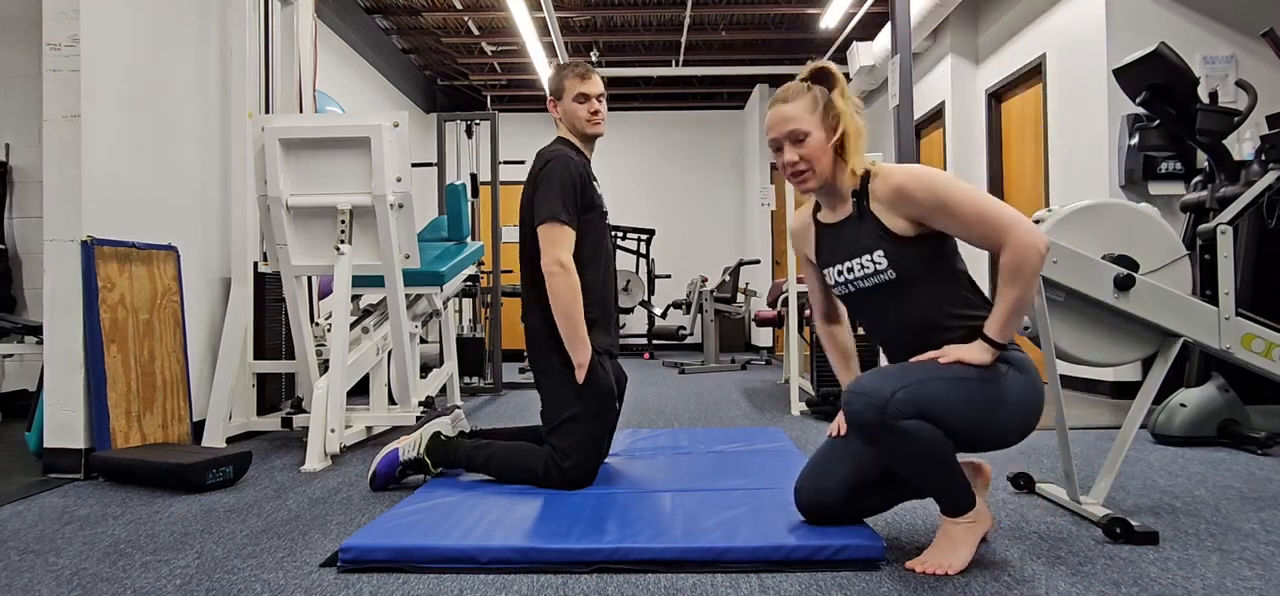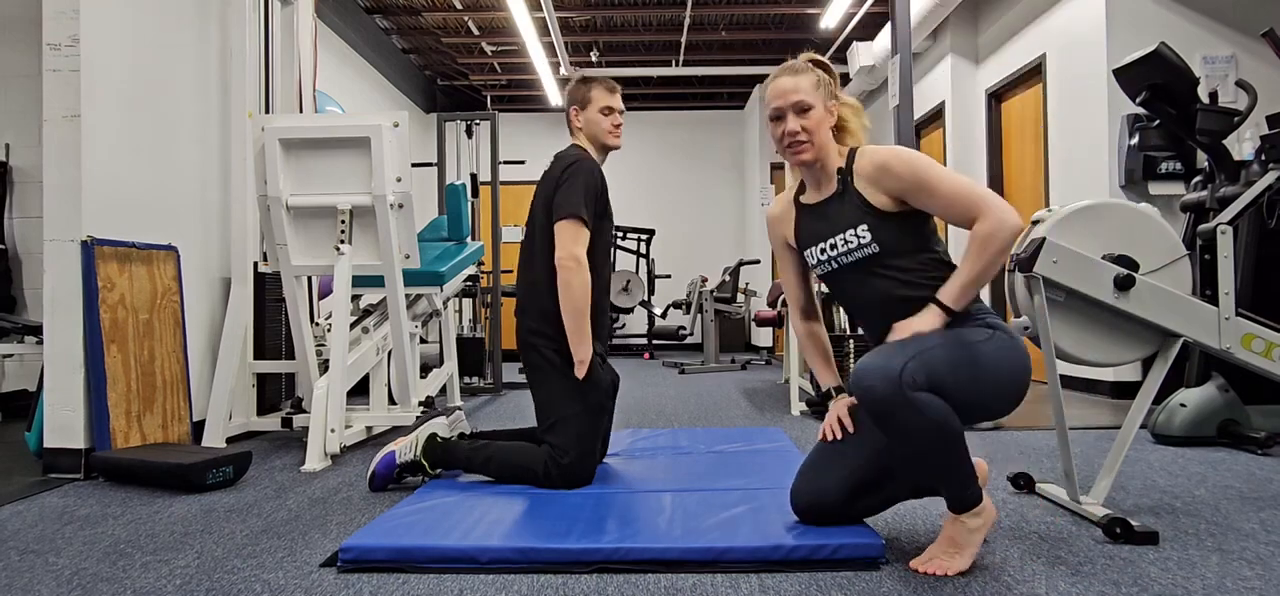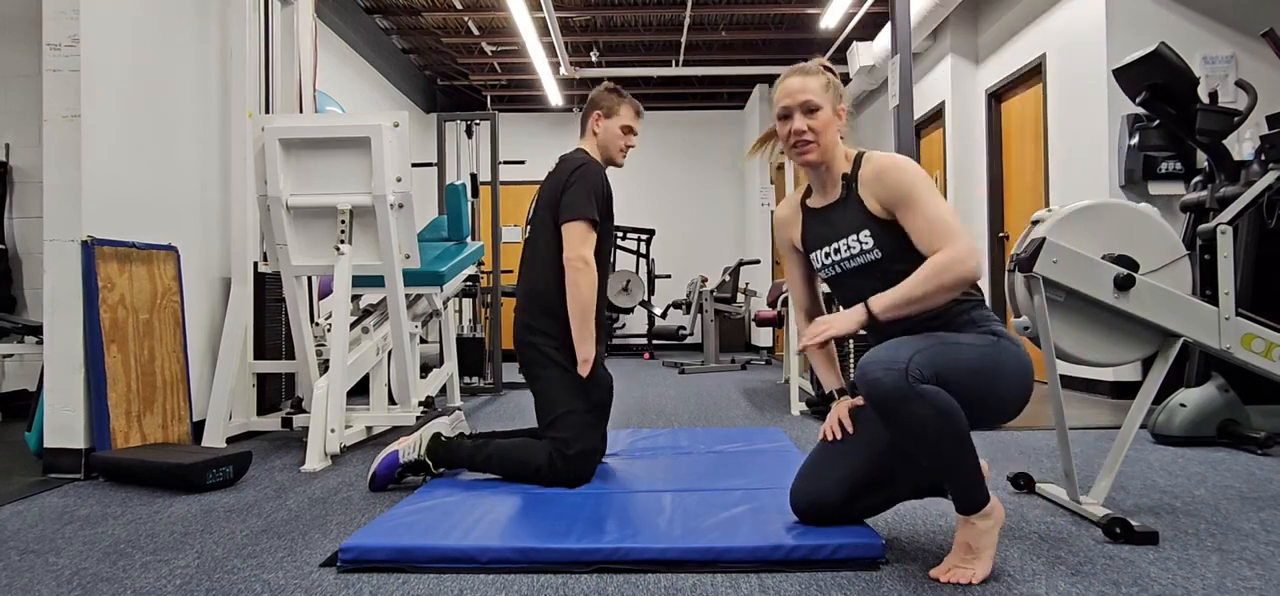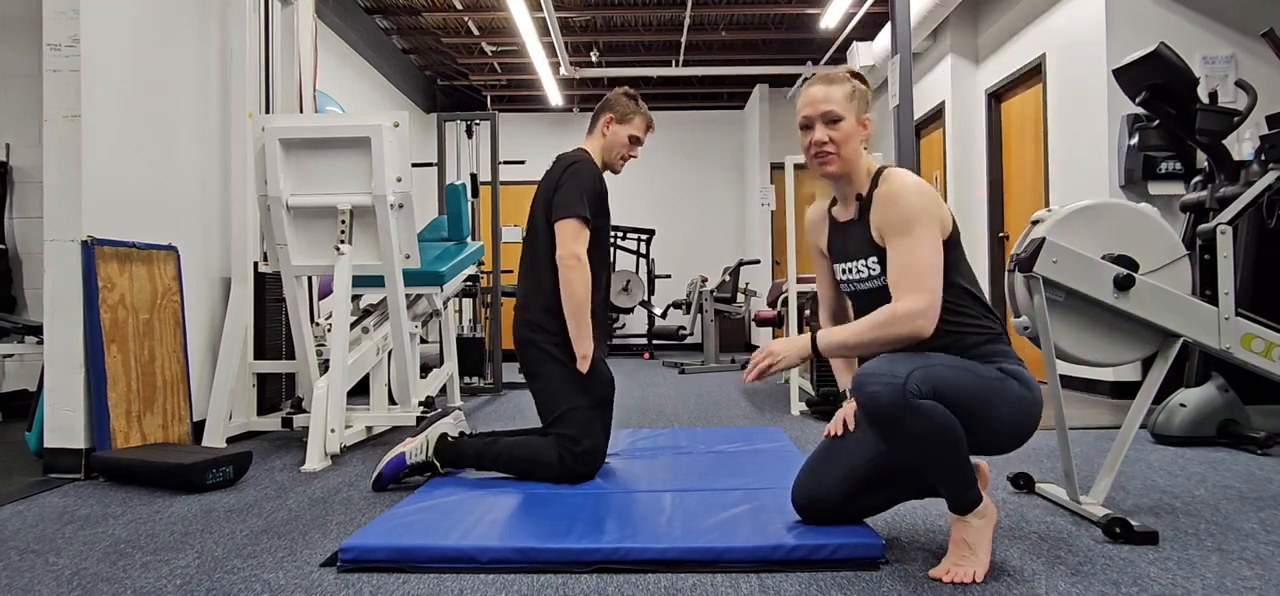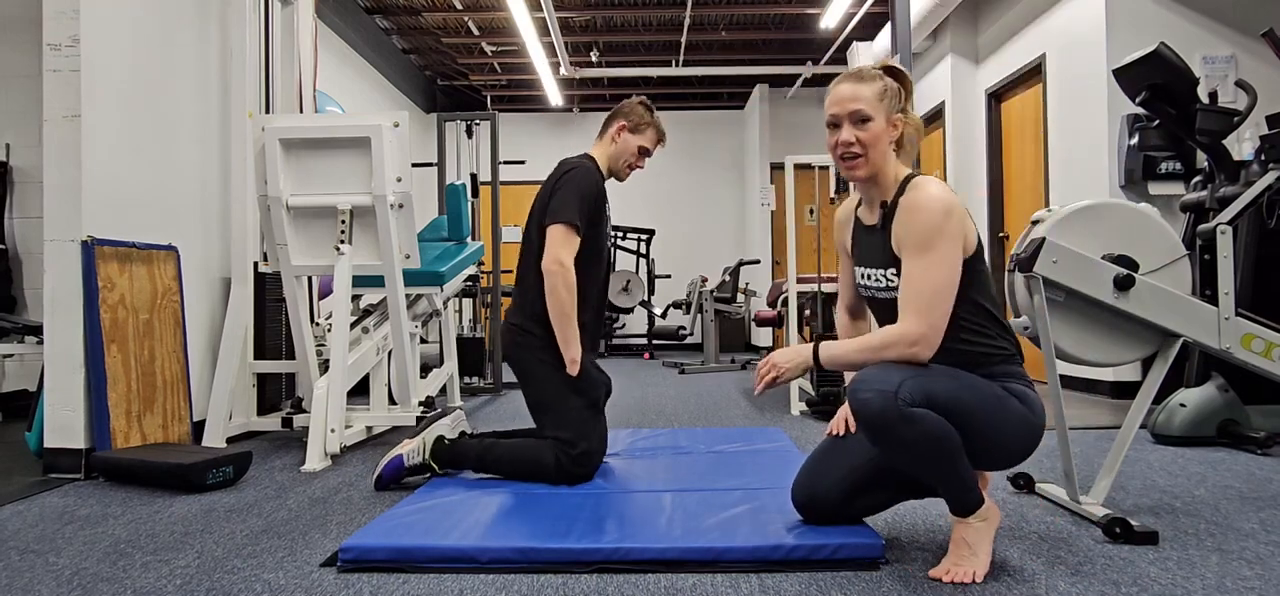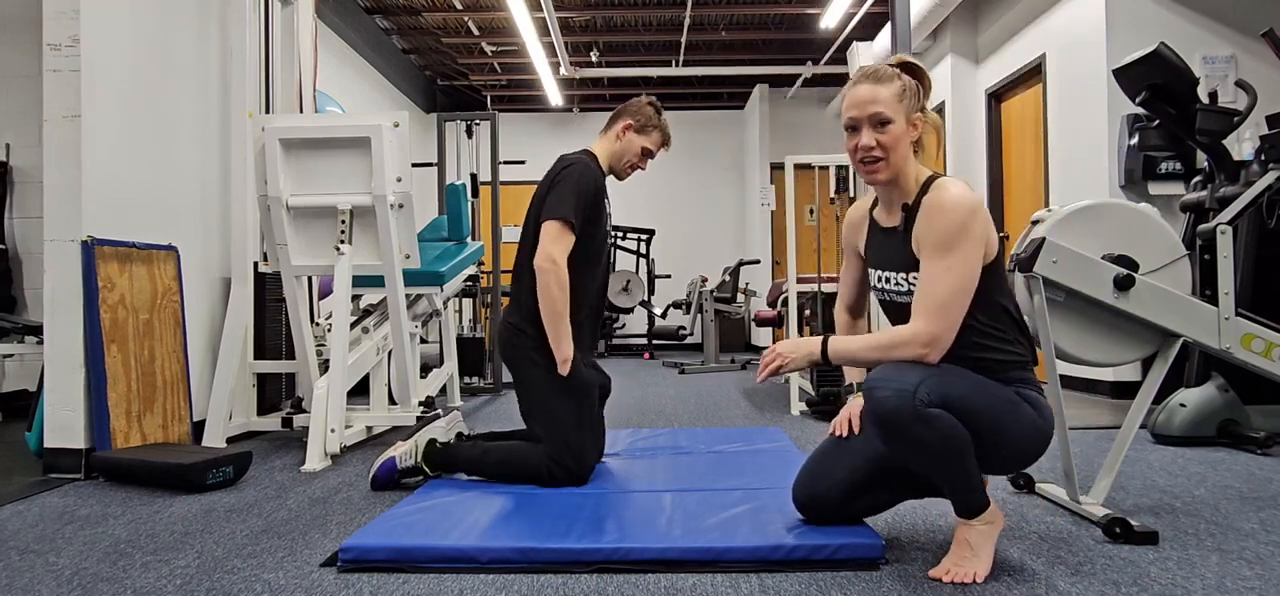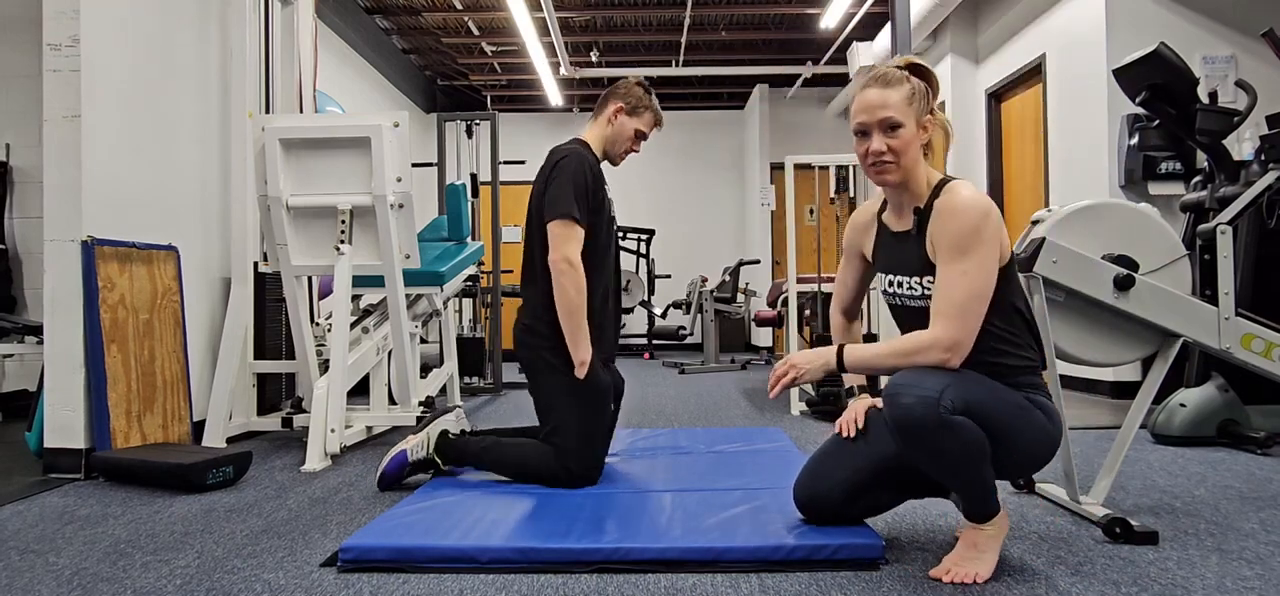
dt=0.2s
person 1, frame 1
left shoulder: (898, 187)
right shoulder: (803, 229)
left elbow: (1026, 243)
right elbow: (828, 319)
left wrist: (990, 343)
right wrist: (853, 393)
left hip: (995, 380)
right hip: (919, 382)
left knee: (872, 402)
right knee: (817, 497)
left ankle: (964, 511)
right ankle: (956, 474)
person 1, frame 2
left shoulder: (882, 166)
right shoulder: (782, 216)
left elbow: (1000, 221)
right elbow: (805, 316)
left wrist: (940, 308)
right wrist: (835, 393)
left hip: (979, 351)
right hip: (903, 367)
left knee: (879, 379)
right knee: (814, 501)
left ankle: (969, 508)
right ankle: (950, 468)
person 1, frame 3
left shoulder: (883, 173)
right shoulder: (788, 216)
left elbow: (960, 261)
right elbow: (807, 316)
left wrist: (864, 312)
right wrist: (839, 393)
left hip: (982, 355)
right hip: (904, 374)
left knee: (886, 371)
right knee: (814, 501)
left ankle: (978, 510)
right ankle: (952, 472)
person 1, frame 4
left shoulder: (900, 192)
right shoulder: (820, 220)
left elbow: (917, 315)
right elbow: (833, 316)
left wrist: (808, 345)
right wrist: (849, 393)
left hip: (992, 384)
right hip: (914, 387)
left knee: (883, 383)
right knee: (815, 499)
left ankle: (971, 508)
right ankle: (954, 472)
person 1, frame 5
left shoulder: (928, 202)
right shoulder: (847, 217)
left elbow: (919, 337)
right elbow: (851, 313)
left wrist: (811, 355)
right wrist: (853, 394)
left hip: (998, 402)
right hip: (923, 398)
left knee: (879, 391)
right knee: (815, 498)
left ankle: (973, 512)
right ankle: (955, 472)
person 1, frame 6
left shoulder: (951, 204)
right shoulder: (860, 218)
left elbow: (928, 340)
right elbow: (849, 311)
left wrist: (818, 348)
right wrist: (858, 392)
left hip: (1008, 406)
right hip: (928, 401)
left knee: (893, 389)
right knee: (815, 497)
left ankle: (978, 514)
right ankle: (957, 471)
person 1, frame 7
left shoulder: (963, 207)
right shoulder: (867, 221)
left elbow: (948, 345)
right elbow: (843, 312)
left wrist: (833, 359)
right wrist: (857, 391)
left hip: (1016, 411)
right hip: (934, 404)
left knee: (915, 394)
right knee: (817, 497)
left ankle: (986, 518)
right ankle: (960, 475)
person 2, frame 1
left shoulder: (576, 166)
right shoulder: (561, 165)
right elbow: (556, 264)
right wrist: (582, 356)
left hip: (589, 343)
right hip: (573, 348)
left knee: (583, 449)
right knee: (571, 468)
left ankle: (457, 436)
right ankle: (436, 449)
person 2, frame 2
left shoulder: (576, 169)
right shoulder: (581, 169)
right elbow: (570, 261)
right wrist: (582, 354)
left hip: (566, 341)
right hip: (562, 344)
left knee: (587, 450)
right knee: (570, 467)
left ankle: (457, 438)
right ankle: (433, 449)
person 2, frame 3
left shoulder: (569, 171)
right shoulder: (587, 173)
right elbow: (578, 261)
right wrist: (585, 353)
left hip: (552, 336)
right hip: (559, 341)
left knee: (588, 449)
right knee: (572, 463)
left ankle: (454, 440)
right ankle: (436, 448)
person 2, frame 4
left shoulder: (573, 172)
right shoulder: (581, 171)
right elbow: (571, 259)
left wrist: (584, 346)
right wrist: (584, 350)
left hip: (551, 336)
right hip: (557, 339)
left knee: (582, 444)
right knee: (578, 459)
left ankle: (456, 440)
right ankle: (442, 448)
person 2, frame 5
left shoulder: (582, 178)
right shoulder: (581, 177)
right elbow: (556, 264)
left wrist: (577, 352)
right wrist: (572, 355)
left hip: (549, 340)
right hip: (546, 343)
left knee: (583, 445)
right knee: (577, 460)
left ankle: (457, 439)
right ankle: (439, 449)
person 2, frame 6
left shoulder: (588, 178)
right shoulder: (580, 173)
right elbow: (549, 261)
left wrist: (575, 353)
right wrist: (565, 355)
left hip: (550, 342)
right hip: (540, 344)
left knee: (586, 449)
right knee: (571, 465)
left ankle: (459, 441)
right ankle: (434, 452)
person 2, frame 7
left shoulder: (585, 167)
right shoulder: (575, 164)
right elbow: (563, 261)
left wrist: (591, 351)
right wrist: (582, 354)
left hip: (573, 344)
right hip: (560, 346)
left knee: (582, 447)
right knee: (578, 466)
left ankle: (460, 437)
right ankle: (445, 445)
